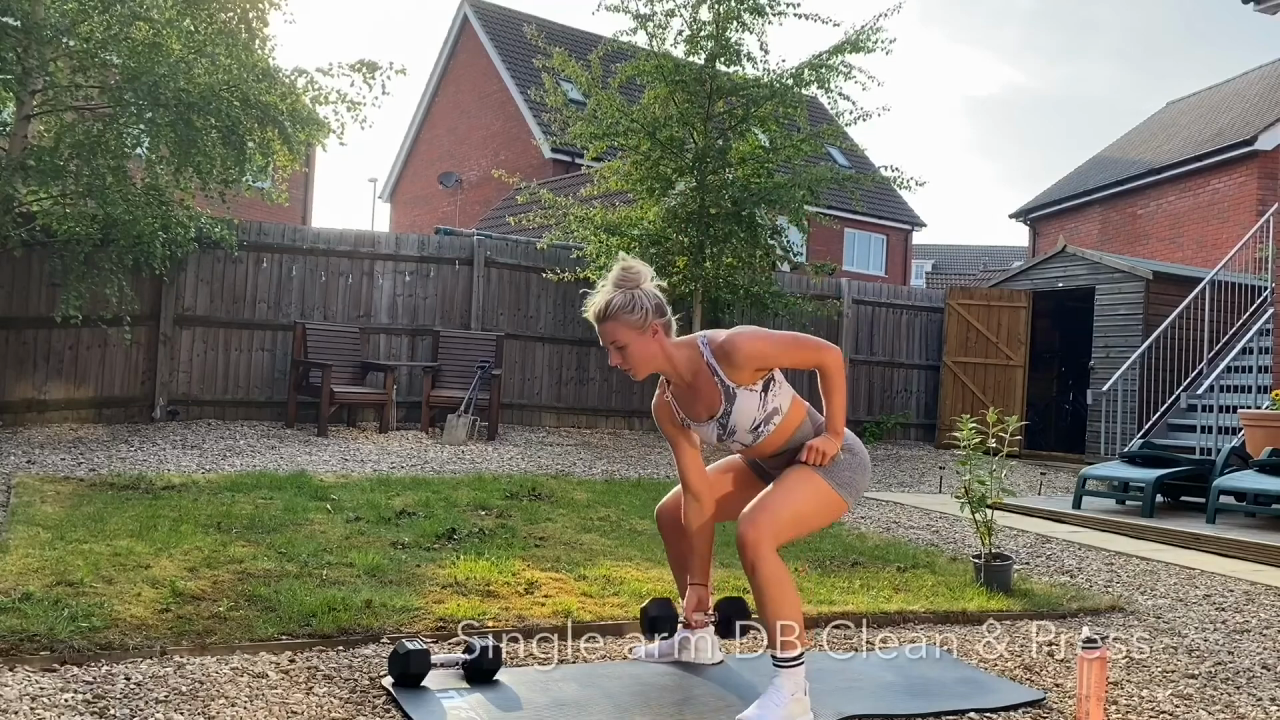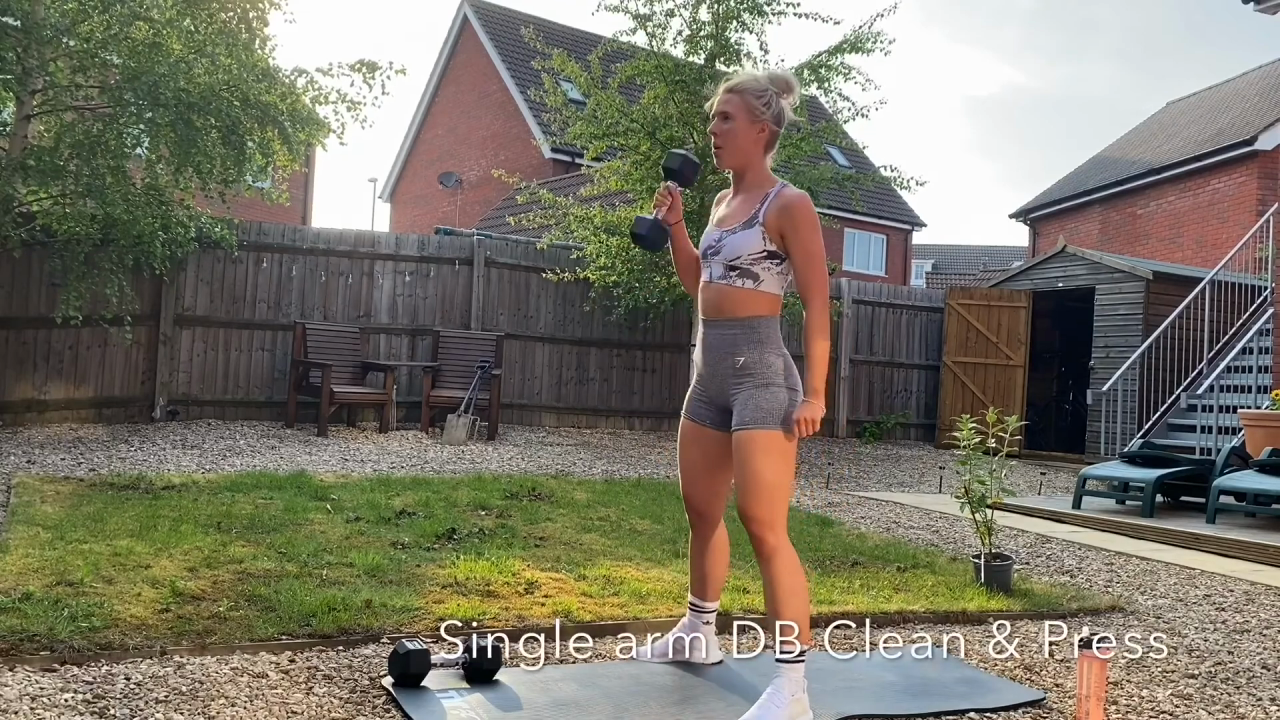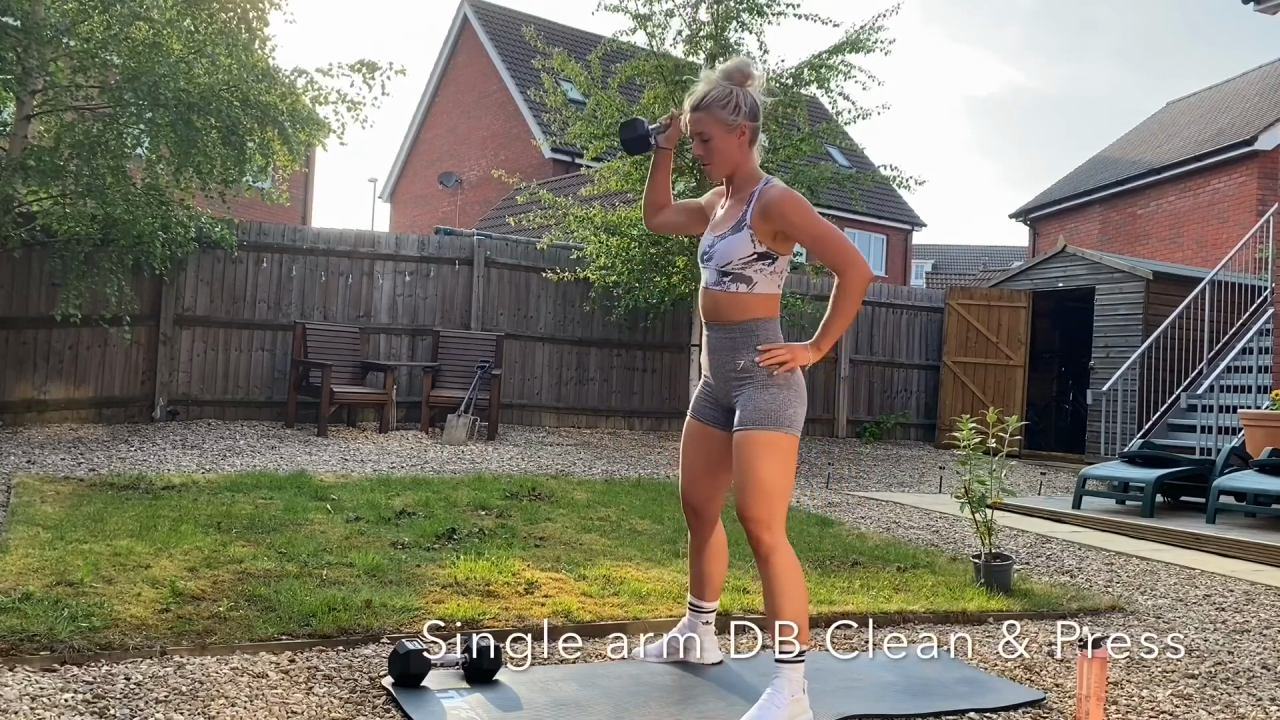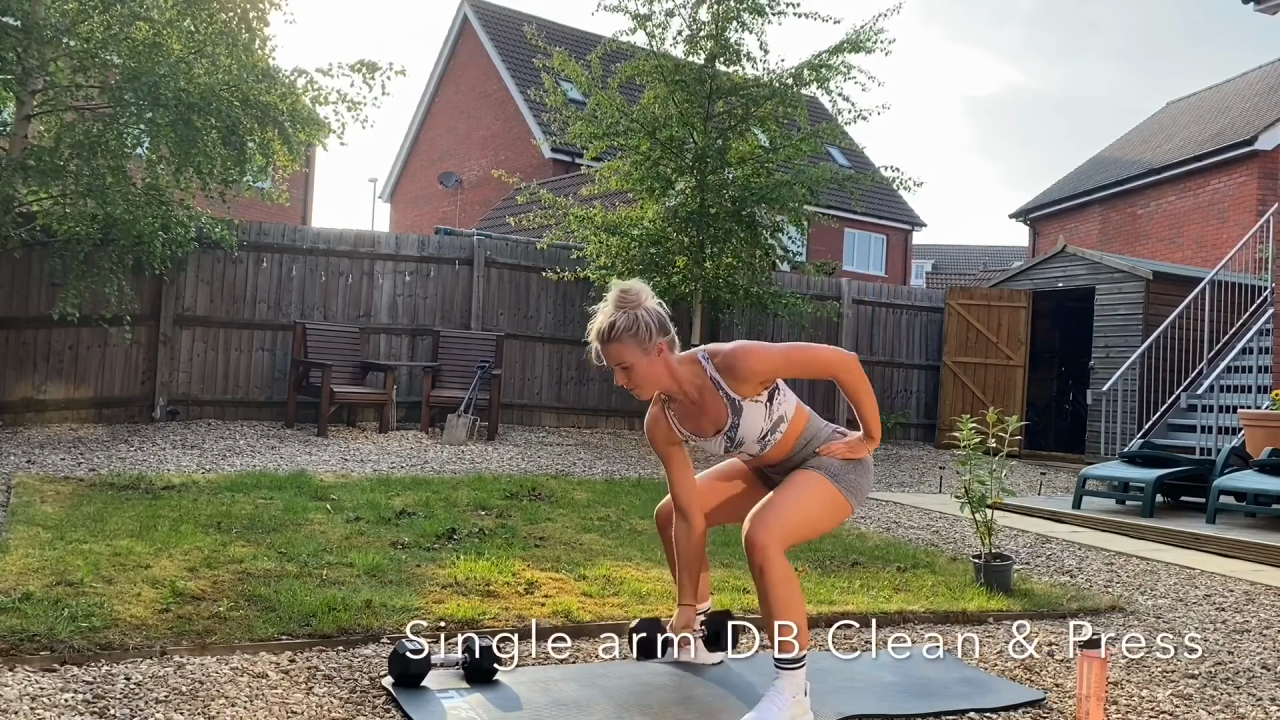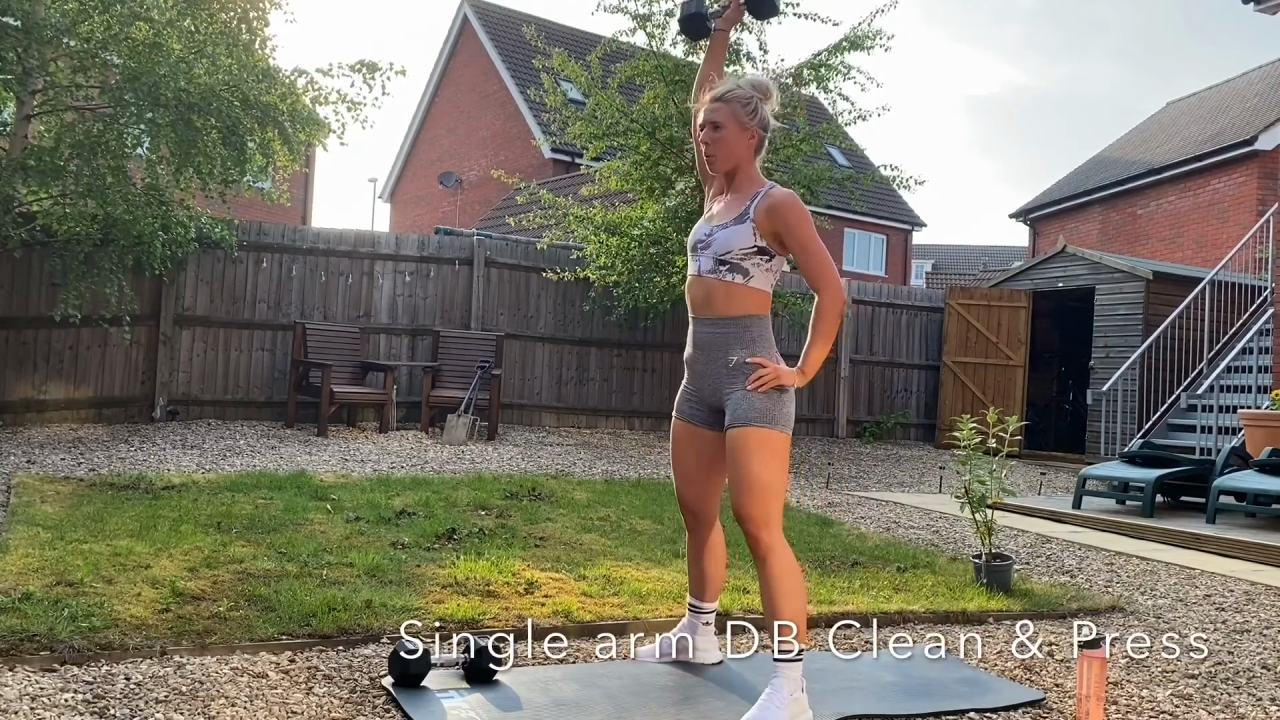
dt=1s
person 1, frame 1
left shoulder: (730, 350)
right shoulder: (666, 407)
left elbow: (830, 357)
right elbow: (697, 498)
left wrist: (832, 432)
right wrist: (697, 587)
left hip: (833, 461)
right hip: (774, 464)
left knee: (755, 533)
right knee: (670, 515)
right ankle: (696, 634)
person 1, frame 2
left shoulder: (788, 205)
right shoulder: (723, 202)
left elbow: (818, 303)
right elbow: (691, 281)
left wrist: (814, 392)
right wrist: (673, 224)
left hip: (760, 373)
right hip: (709, 374)
left knee: (763, 525)
right knee: (700, 509)
right ankle: (699, 634)
person 1, frame 3
left shoulder: (776, 201)
right shoulder: (718, 200)
left elbow: (855, 271)
right elbow: (657, 217)
left wrist: (817, 349)
right wrist: (662, 158)
left hip: (765, 377)
right hip: (716, 378)
left knee: (761, 527)
right knee: (698, 509)
right ankle: (699, 636)
person 1, frame 4
left shoulder: (734, 362)
right shoulder: (662, 421)
left elbow: (845, 362)
right elbow: (690, 510)
left wrist: (870, 439)
right wrist: (686, 605)
left hip: (832, 463)
right hip: (772, 468)
left knee: (760, 538)
right knee: (670, 517)
right ankle: (696, 640)
person 1, frame 5
left shoulder: (777, 205)
right shoulder: (716, 193)
left elbow: (833, 294)
right elbow: (697, 101)
left wrist: (803, 373)
left hip: (752, 379)
right hip: (700, 375)
left knee: (759, 527)
right knee: (696, 512)
right ankle: (698, 634)
